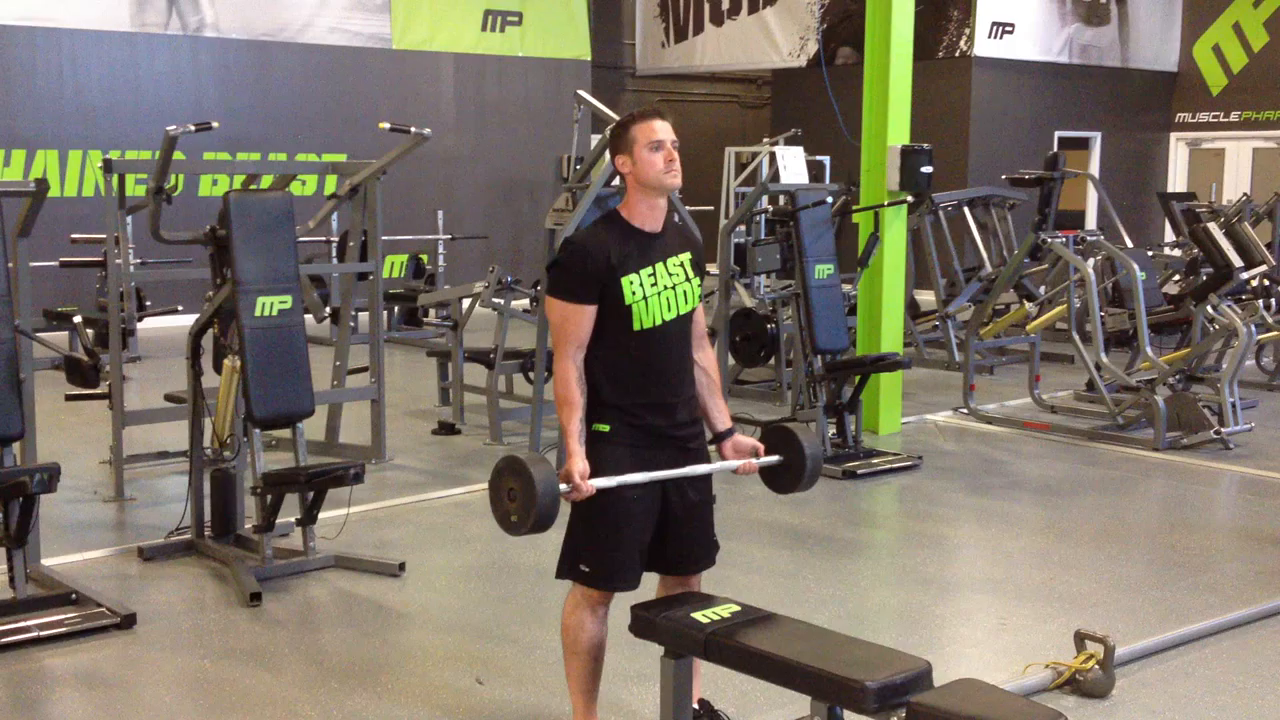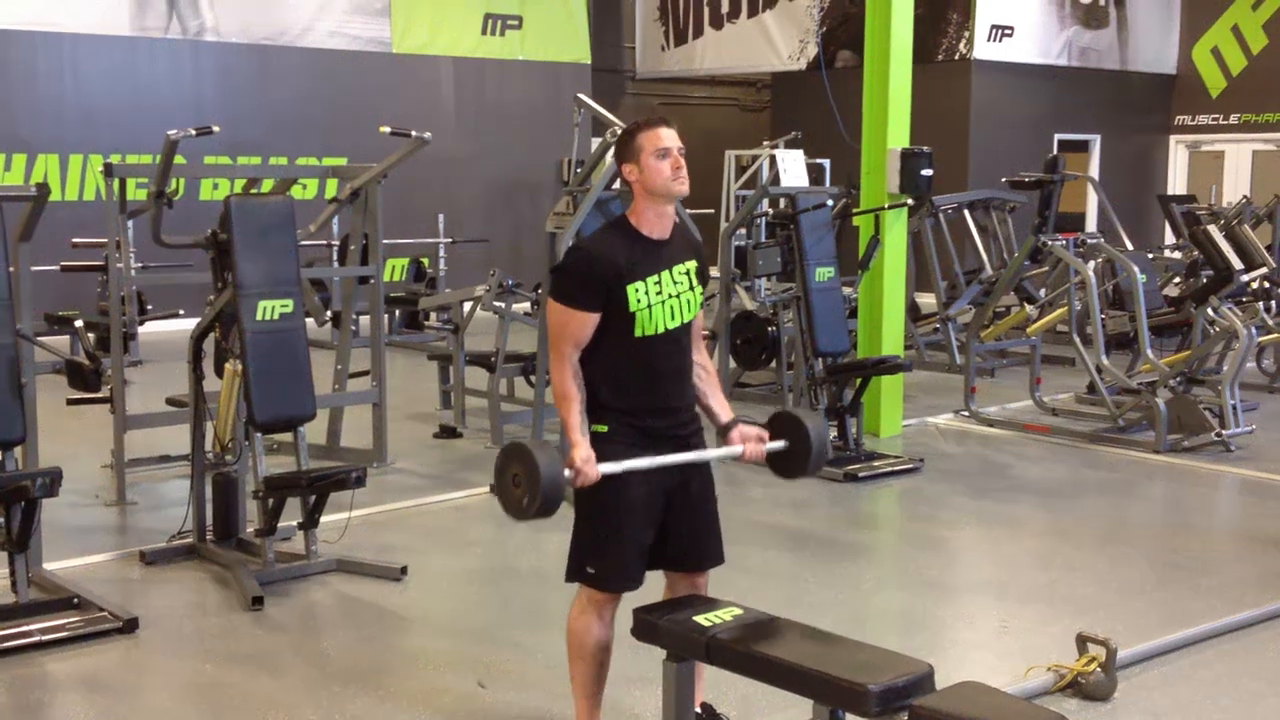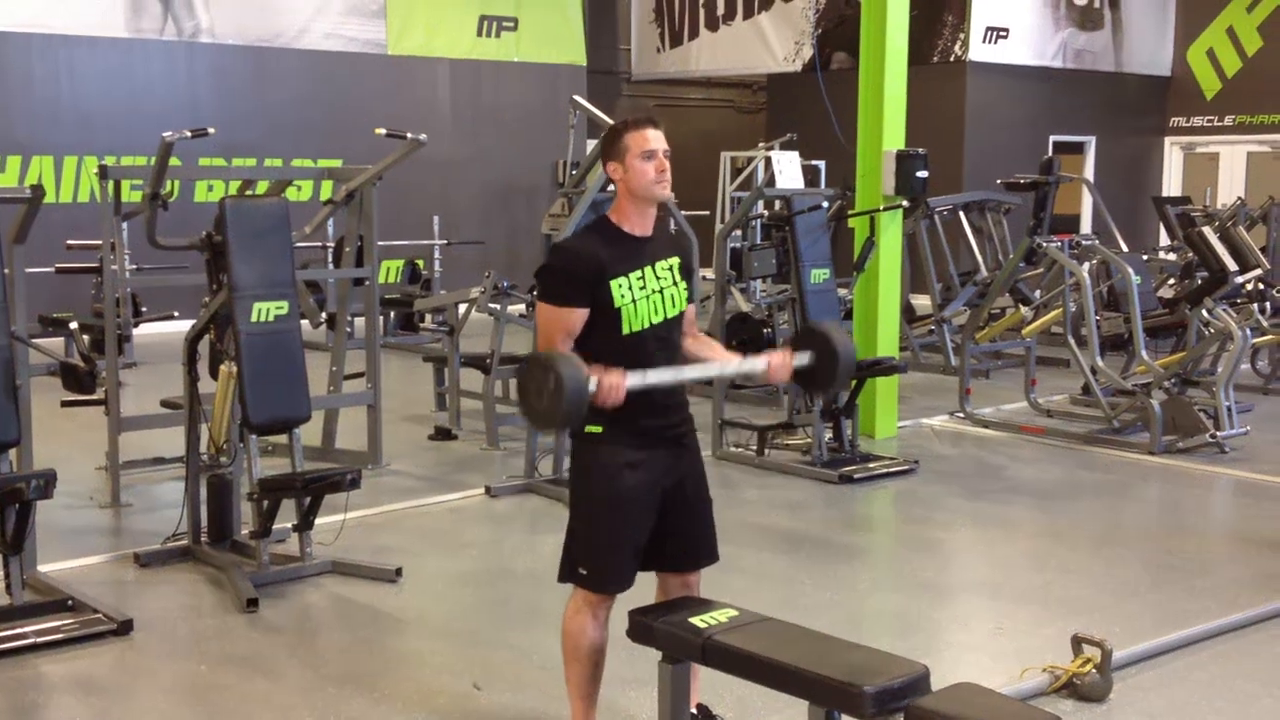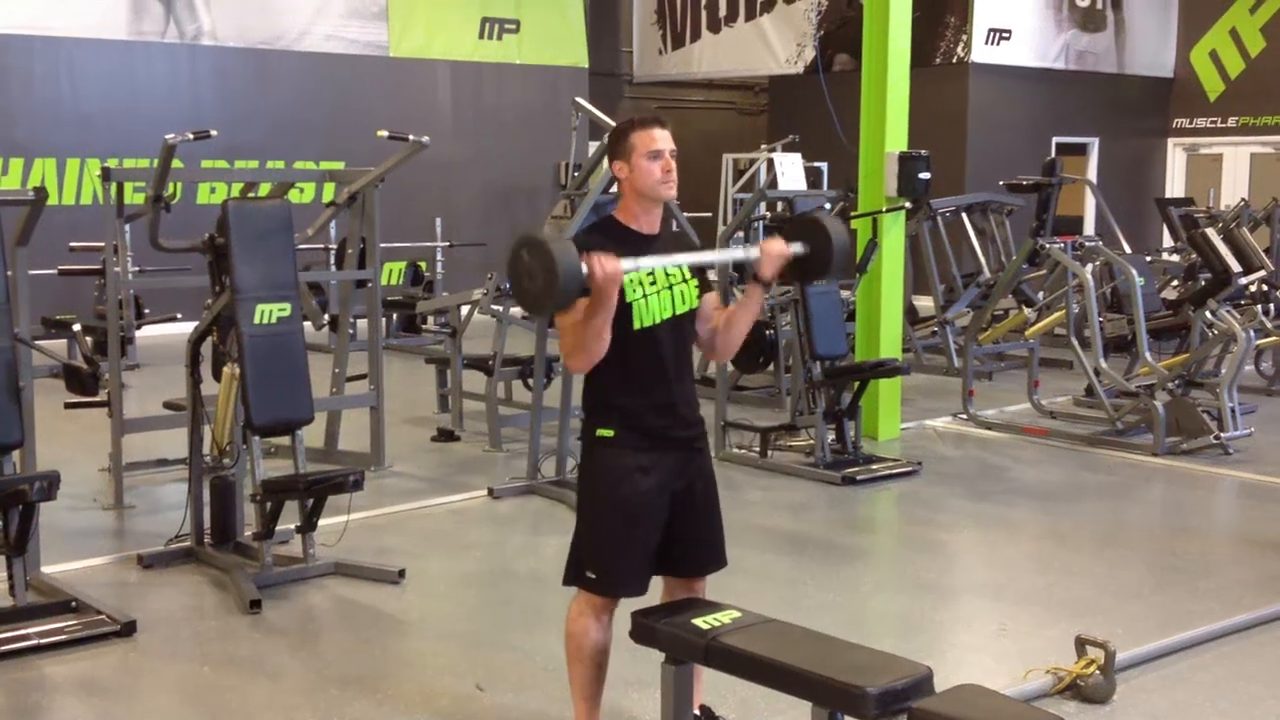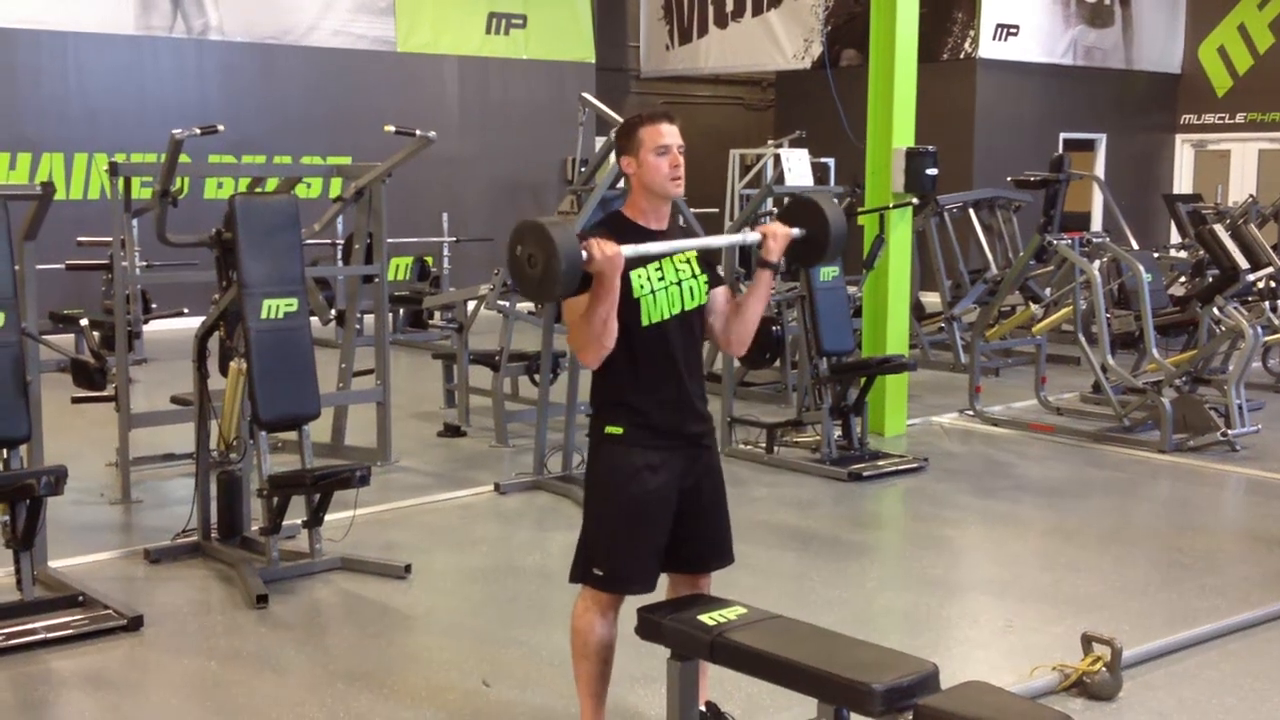
dt=0.3s
person 1, frame 1
left shoulder: (687, 242)
right shoulder: (590, 251)
right elbow: (568, 359)
left wrist: (724, 430)
right wrist: (574, 450)
left hip: (682, 441)
right hip: (617, 445)
left knee: (685, 576)
right knee: (595, 586)
person 1, frame 2
left shoulder: (690, 248)
right shoulder: (596, 256)
right elbow: (564, 358)
left wrist: (728, 422)
right wrist: (578, 441)
left hip: (682, 441)
right hip: (617, 446)
left knee: (691, 575)
right knee: (602, 589)
person 1, frame 3
left shoulder: (675, 249)
right shoulder: (579, 256)
right elbow: (552, 351)
left wrist: (748, 364)
right wrist: (594, 381)
left hip: (676, 438)
right hip: (611, 445)
left knee: (684, 576)
right knee: (596, 590)
person 1, frame 4
left shoulder: (684, 248)
right shoulder: (588, 250)
left elbow: (717, 344)
right elbow: (578, 357)
left wrist: (760, 281)
right wrist: (602, 289)
left hip: (686, 440)
right hip: (620, 448)
left knee: (689, 580)
right knee: (600, 592)
person 1, frame 5
left shoulder: (694, 245)
right shoulder: (597, 246)
left elbow: (732, 339)
right elbow: (589, 353)
left wrist: (766, 265)
right wrist: (606, 275)
left hip: (694, 437)
right hip: (628, 445)
left knee: (695, 575)
right knee: (606, 588)
